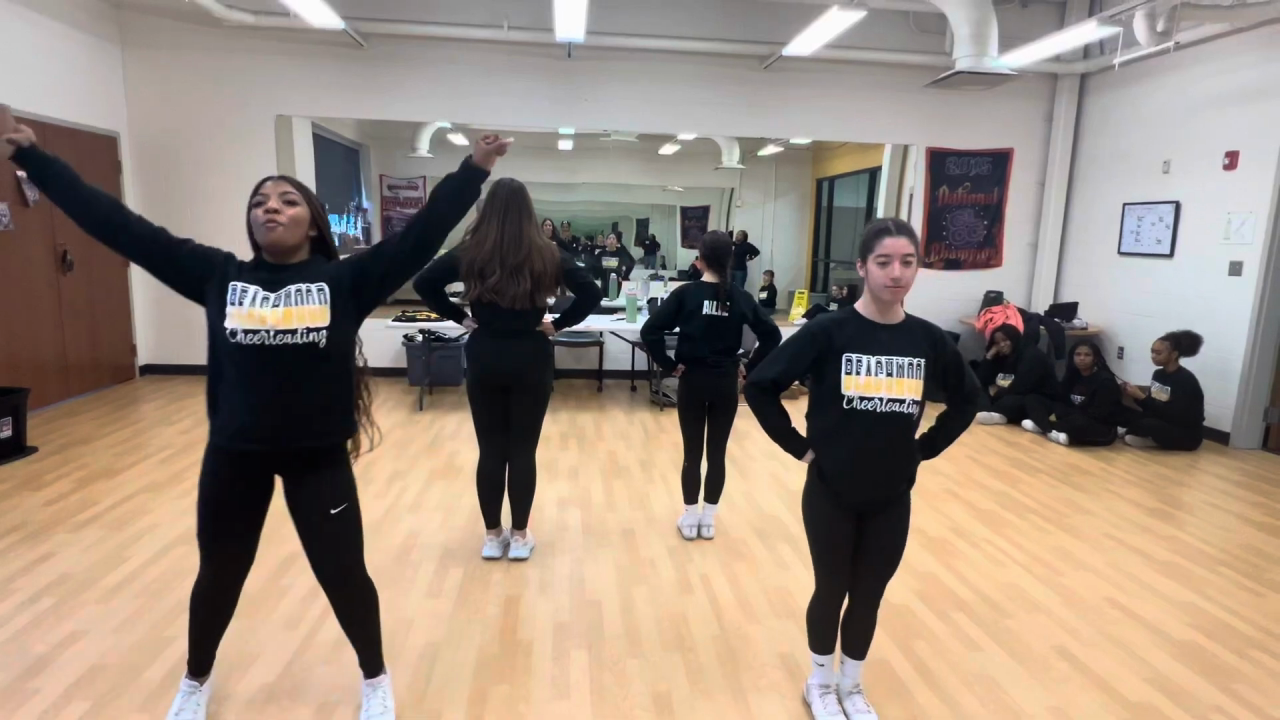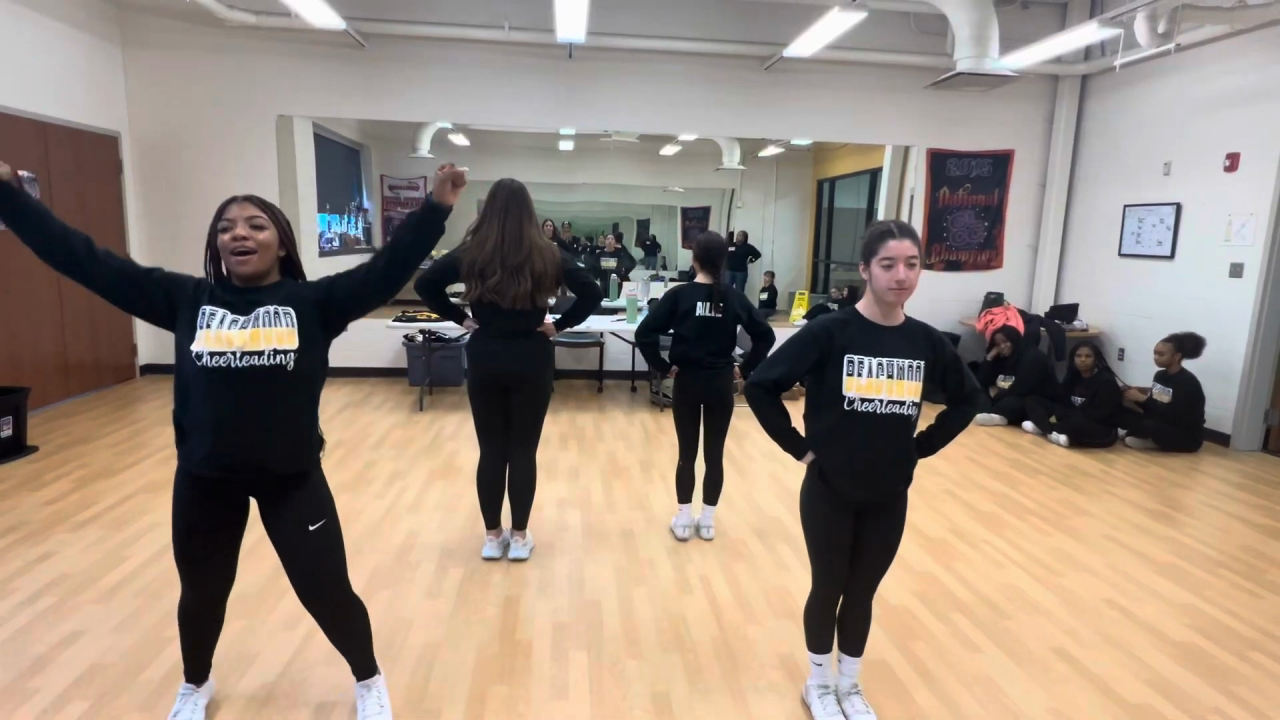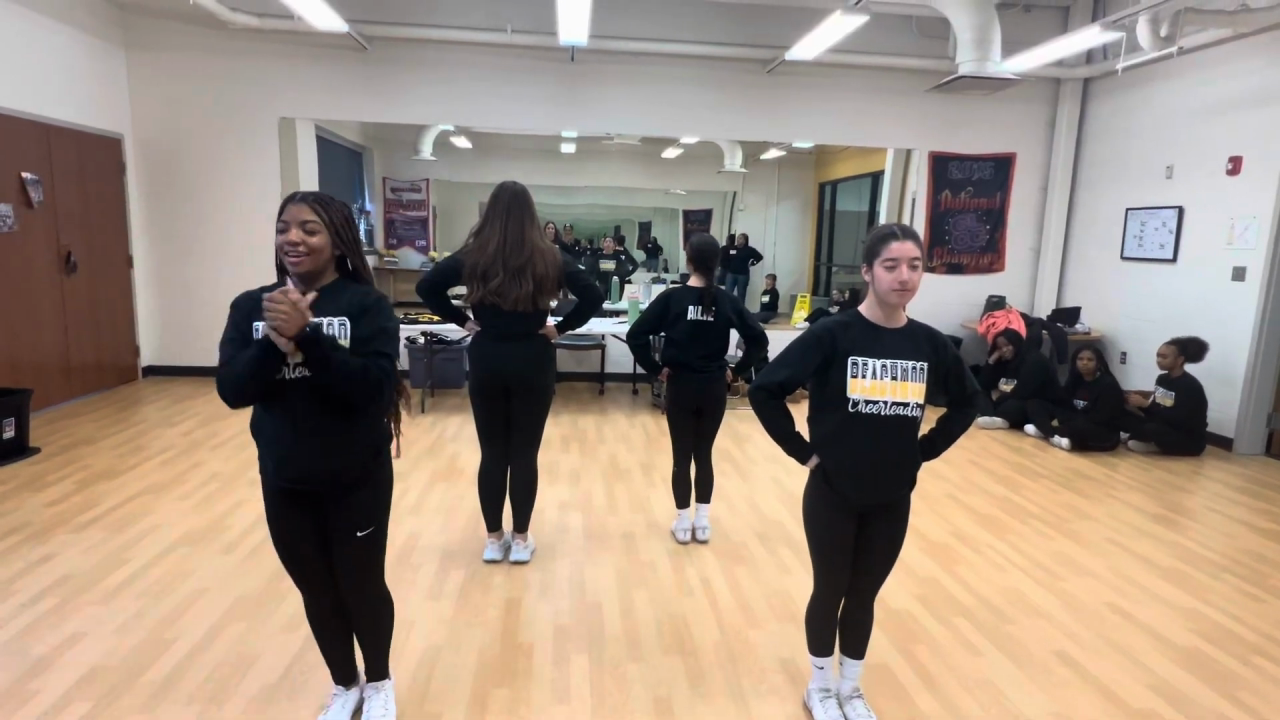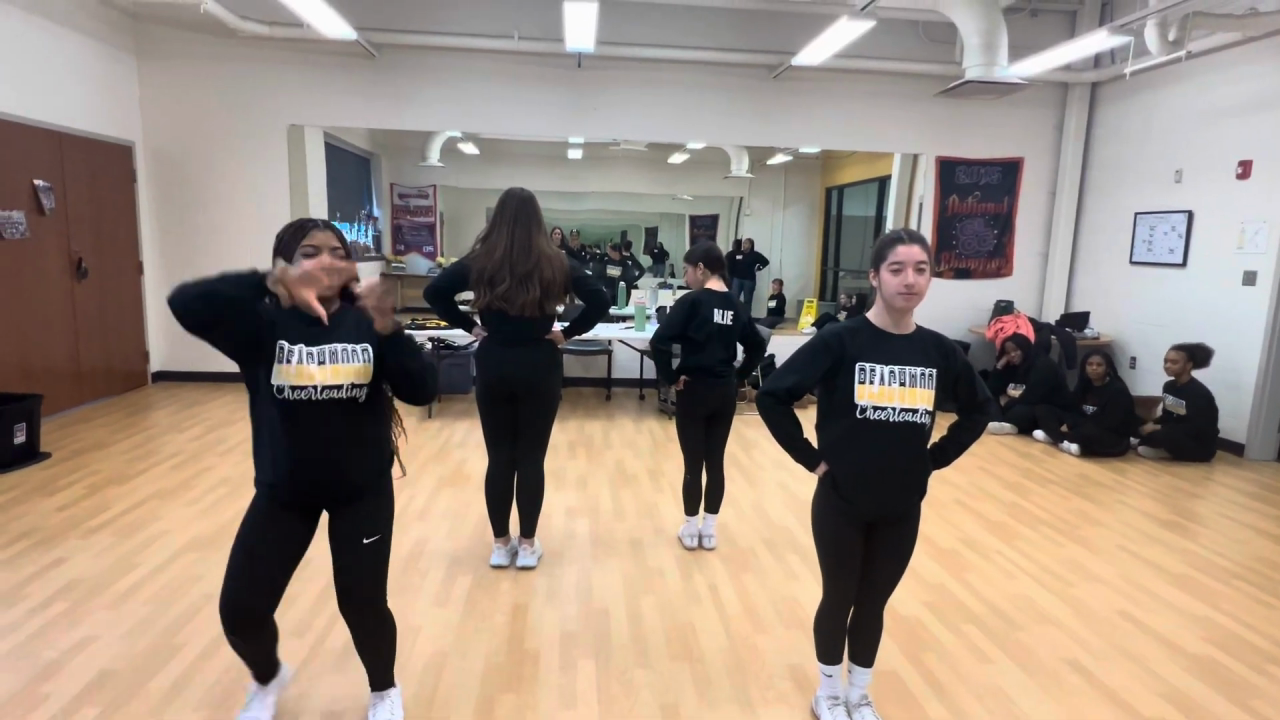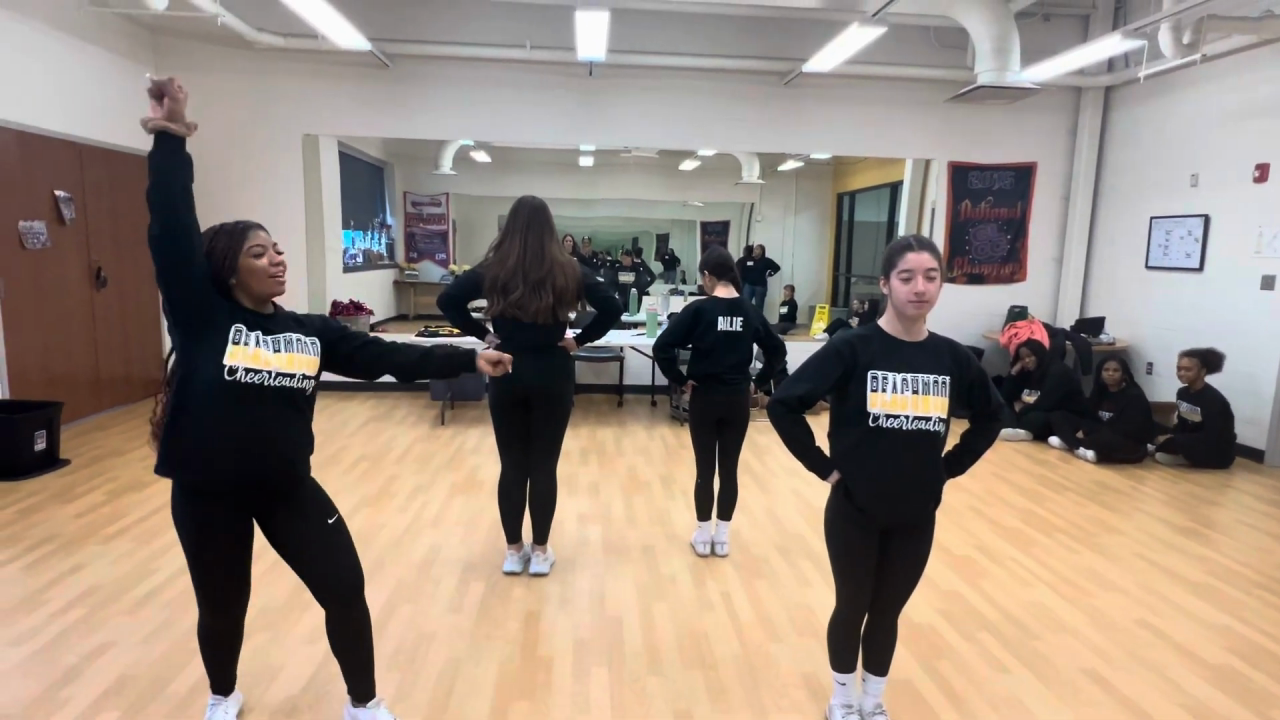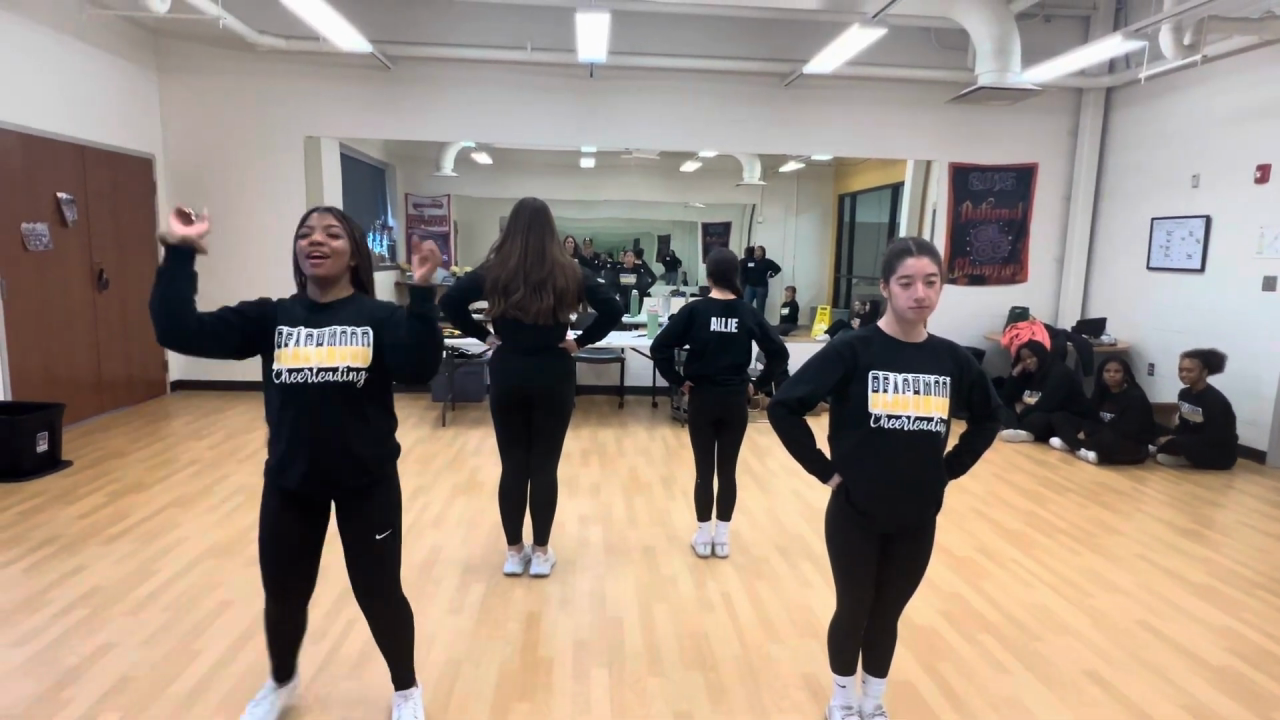
dt=0.5s
person 1, frame 1
left shoulder: (345, 281)
right shoulder: (217, 275)
left elbow: (420, 236)
right elbow: (122, 227)
left wrist: (473, 172)
left hip: (317, 455)
right hip: (233, 454)
left knee: (344, 574)
right knee: (219, 575)
person 1, frame 2
left shoulder: (312, 303)
right shoulder: (186, 298)
left elbow: (387, 272)
right elbow: (88, 262)
left wrist: (435, 207)
left hip: (292, 477)
right hip: (205, 479)
left knee: (329, 592)
right knee: (202, 592)
person 1, frame 3
left shoulder: (367, 304)
right shoulder: (251, 307)
left elbow: (372, 386)
right elbow: (233, 390)
left wrist: (308, 335)
right wrist: (275, 343)
left hip: (357, 477)
right hip: (284, 479)
left knee: (361, 585)
right knee: (316, 590)
person 1, frame 4
left shoulder: (371, 324)
right shoulder: (258, 323)
left elbow: (421, 390)
right elbow: (185, 303)
left wrist: (388, 331)
right wrist: (271, 284)
left hip: (361, 491)
right hip: (282, 492)
left knee: (362, 603)
right knee: (239, 606)
person 1, frame 5
left shoulder: (313, 331)
right shoulder: (203, 318)
left elbow: (390, 358)
right elbow: (172, 233)
left wrist: (470, 358)
right wrist: (170, 142)
left hip: (289, 489)
right hip: (208, 492)
left knee: (345, 593)
right knee: (221, 607)
person 1, frame 6
left shoulder: (383, 318)
right shoulder: (267, 317)
left elbow: (418, 368)
right elbow: (179, 331)
left wrist: (422, 292)
right wrist: (178, 253)
left hip: (368, 483)
right hip: (290, 484)
left knee: (381, 595)
right knee: (285, 599)
person 2, frame 1
left shoulder: (929, 339)
right shoulder: (827, 331)
left elbow: (967, 398)
right elbow: (759, 386)
left wrist: (925, 449)
right wrist: (799, 446)
left hip: (892, 497)
right hip: (831, 493)
left knee: (868, 595)
right knee: (831, 591)
person 2, frame 2
left shoulder: (927, 341)
right shoulder: (828, 332)
left elbow: (967, 399)
right elbow: (760, 386)
left wrist: (922, 446)
right wrist: (799, 446)
left hip: (888, 496)
right hip: (829, 491)
left knee: (862, 592)
right knee: (827, 588)
person 2, frame 3
left shoulder: (930, 343)
right shoulder: (832, 334)
left elbow: (967, 402)
right elbow: (764, 390)
left wrist: (924, 450)
right wrist: (803, 450)
left hip: (893, 499)
right hip: (832, 494)
left knee: (864, 594)
right knee: (830, 591)
person 2, frame 4
left shoulder: (939, 350)
right shoulder: (840, 340)
left elbow: (979, 409)
right elbow: (771, 396)
left wrist: (936, 458)
right wrist: (811, 457)
left hip: (902, 507)
right hip: (841, 503)
left knee: (873, 603)
right knee: (838, 599)
person 2, frame 5
left shoulder: (953, 356)
right shoulder: (851, 348)
left elbow: (990, 417)
right elbow: (783, 404)
left wrist: (949, 468)
right wrist: (824, 466)
left hip: (916, 516)
right hip: (854, 510)
left knee: (887, 611)
right knee: (852, 607)
person 2, frame 6
left shoulder: (953, 358)
right shoulder: (851, 350)
left elbow: (988, 418)
right elbow: (783, 407)
left wrist: (950, 469)
right wrist: (824, 468)
left hip: (918, 518)
right hip: (856, 513)
left knee: (888, 614)
right knee: (853, 610)
person 3, frame 1
left shoulder: (470, 253)
right shoulder: (546, 256)
left elbow: (424, 283)
right elbow: (591, 293)
left wrist: (461, 317)
right wrist: (559, 323)
left hip: (484, 359)
right hip: (530, 360)
left knee: (490, 450)
right knee: (523, 451)
left ankle: (493, 535)
right ankle: (519, 536)
person 3, frame 2
left shoulder: (470, 254)
right shoulder: (547, 256)
left elbow: (424, 284)
right elbow: (592, 293)
left wrist: (460, 317)
right wrist: (559, 324)
left hip: (484, 359)
right hip: (531, 360)
left knee: (490, 451)
right knee: (523, 451)
left ankle: (492, 536)
right ankle: (519, 536)
person 3, frame 3
left shoulder: (472, 256)
right shoulder: (548, 259)
left elbow: (427, 287)
right elbow: (593, 296)
left wrist: (463, 320)
right wrist: (561, 327)
left hip: (486, 361)
right hip: (532, 363)
left knee: (492, 452)
right knee: (524, 453)
left ankle: (494, 538)
right ankle: (520, 539)
person 3, frame 4
left shoulder: (480, 262)
right shoulder: (555, 264)
left elbow: (434, 292)
right elbow: (600, 301)
left wrist: (470, 326)
right wrist: (568, 332)
left hip: (493, 366)
right hip: (539, 368)
left knee: (499, 458)
right knee: (531, 459)
left ankle: (501, 544)
right ankle: (527, 545)
person 3, frame 5
left shoulder: (492, 270)
right shoulder: (567, 271)
left elbow: (447, 301)
right elbow: (612, 308)
left wrist: (482, 334)
right wrist: (579, 339)
left hip: (506, 374)
right hip: (552, 375)
left knee: (512, 465)
right knee: (544, 466)
left ankle: (513, 550)
right ankle: (540, 551)
person 3, frame 6
left shoulder: (493, 271)
right shoulder: (568, 272)
left elbow: (448, 302)
right elbow: (613, 309)
left wrist: (483, 335)
right wrist: (580, 341)
left hip: (507, 375)
right hip: (553, 377)
left knee: (511, 466)
right knee: (545, 467)
left ankle: (514, 551)
right ankle: (540, 551)
person 4, frame 1
left shoulder: (686, 294)
right shoulder: (741, 298)
left elbow: (650, 331)
right elbow: (772, 335)
left wrist: (669, 365)
right wrist: (750, 367)
left hip: (692, 380)
right hip: (726, 382)
left knee: (692, 452)
right knee: (717, 452)
left ankle: (690, 518)
right ankle: (708, 519)
person 4, frame 2
left shoulder: (679, 295)
right shoulder: (734, 298)
left elbow: (644, 334)
right elbow: (765, 336)
left wrist: (663, 367)
right wrist: (744, 368)
left hip: (687, 381)
right hip: (722, 383)
left knee: (687, 452)
right knee: (715, 453)
left ankle: (683, 519)
right ankle: (707, 520)
person 4, frame 3
left shoulder: (672, 298)
right shoulder: (727, 301)
left elbow: (636, 335)
right elbow: (759, 340)
left wrist: (655, 368)
right wrist: (736, 371)
left hip: (680, 385)
right hip: (714, 387)
left knee: (682, 456)
right knee: (704, 454)
left ankle: (683, 523)
right ankle: (703, 521)
person 4, frame 4
left shoulder: (693, 301)
right shoulder: (736, 306)
left elbow: (660, 341)
right elbow: (757, 346)
left wrist: (670, 377)
right wrist: (737, 376)
left hip: (694, 391)
right hip: (726, 393)
left knee: (693, 464)
right knee: (715, 462)
left ankle: (691, 529)
right ankle: (709, 529)
person 4, frame 5
left shoulder: (698, 310)
right shoulder: (750, 311)
left elbow: (662, 347)
right elbow: (777, 350)
left wrist: (681, 380)
right wrist: (758, 381)
left hip: (704, 398)
right hip: (738, 399)
left knee: (705, 469)
right knee: (729, 469)
left ankle: (703, 535)
right ankle: (722, 536)
person 4, frame 6
left shoulder: (694, 311)
right shoulder: (748, 313)
left elbow: (659, 347)
right elbow: (779, 353)
left wrist: (677, 381)
right wrist: (758, 384)
left hip: (702, 399)
right hip: (736, 400)
left knee: (704, 470)
right knee: (727, 470)
left ankle: (703, 536)
right ankle: (722, 537)
